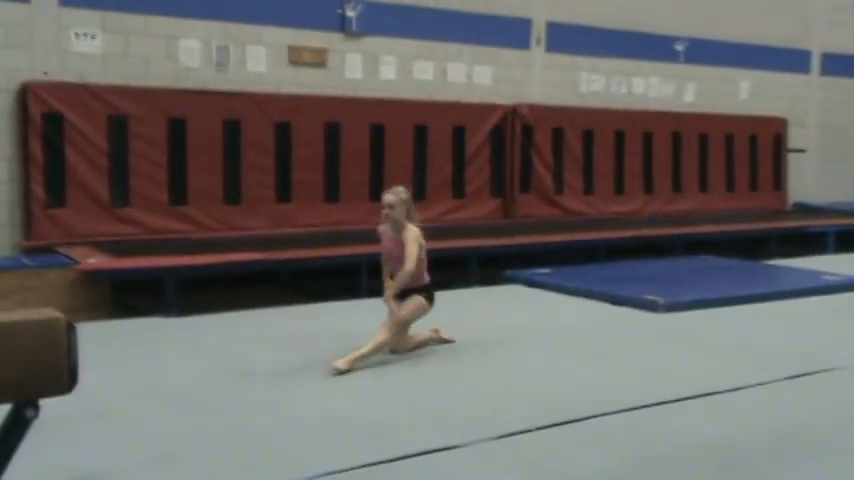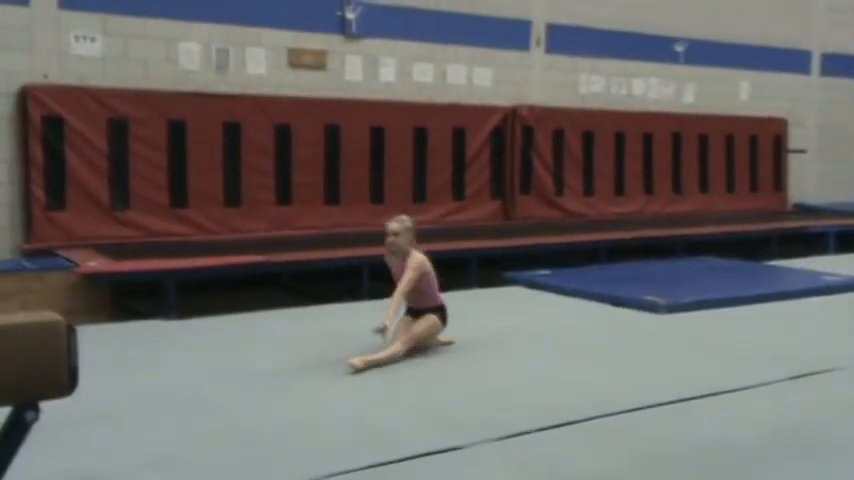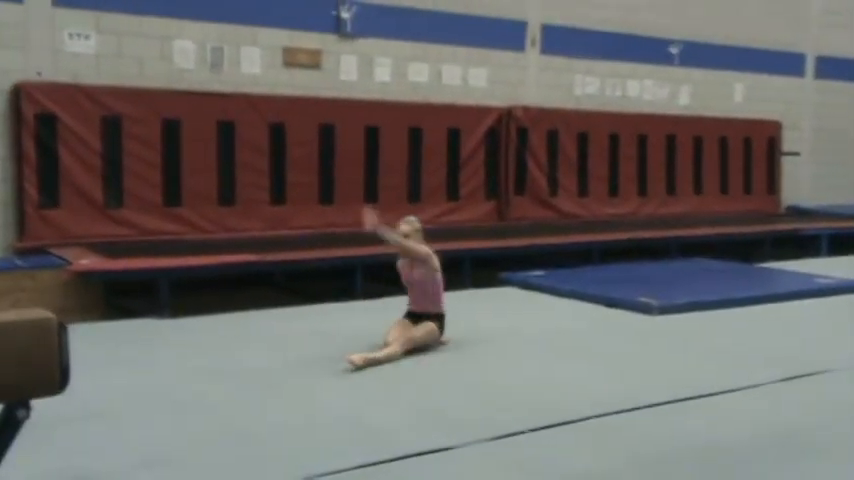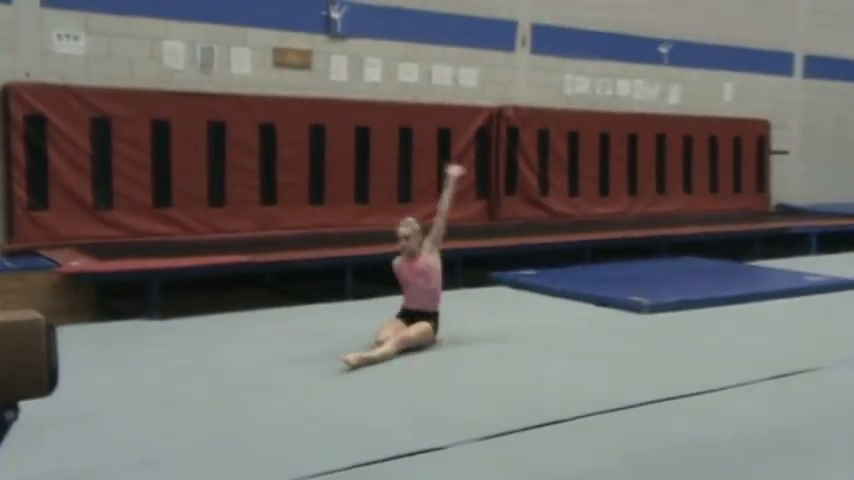
dt=0.2s
person 1, frame 1
left shoulder: (412, 233)
right shoulder: (382, 230)
left elbow: (410, 269)
left wrist: (390, 293)
right wrist: (388, 292)
left hip: (421, 293)
right hip: (398, 292)
left knee: (393, 324)
right knee: (397, 345)
right ankle: (432, 336)
person 1, frame 2
left shoulder: (417, 260)
right shoulder: (390, 256)
left elbow: (401, 291)
left wrist: (387, 321)
left hip: (434, 313)
right hip: (414, 310)
left knee: (405, 340)
right knee: (397, 342)
right ankle: (430, 340)
person 1, frame 3
left shoulder: (427, 256)
right shoulder: (402, 263)
left elbow: (403, 244)
left wrist: (379, 228)
left hip: (433, 319)
right hip: (412, 315)
left knee: (403, 341)
right knee: (390, 341)
right ankle: (425, 338)
person 1, frame 4
left shoulder: (431, 249)
right shoulder: (397, 263)
left elbow: (442, 214)
left wrist: (451, 179)
left hip: (428, 319)
right hip: (406, 314)
left knee: (400, 340)
right knee: (382, 339)
